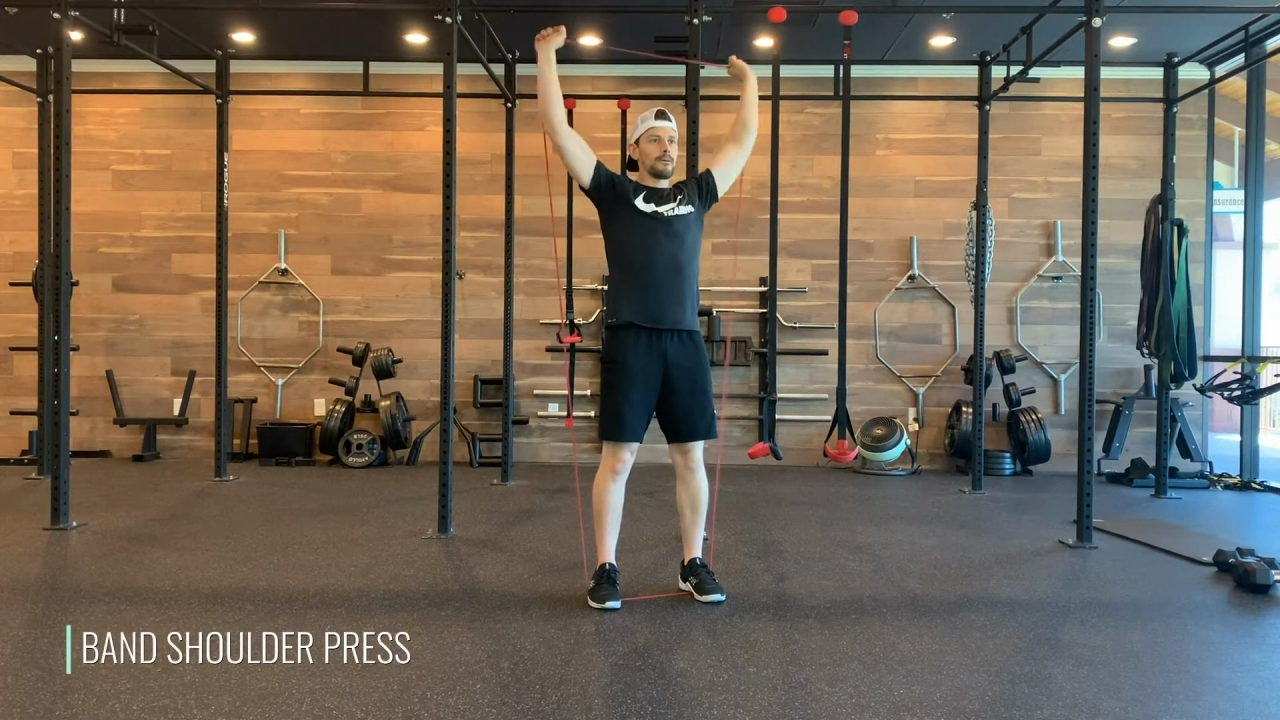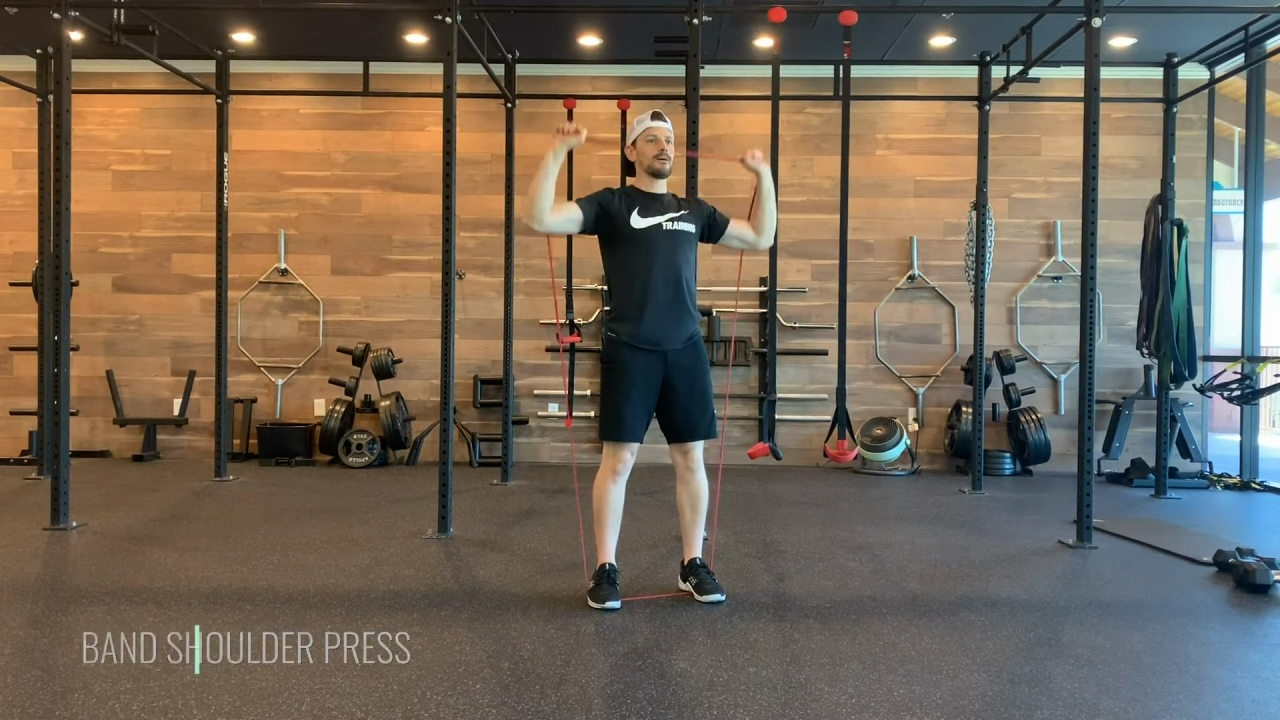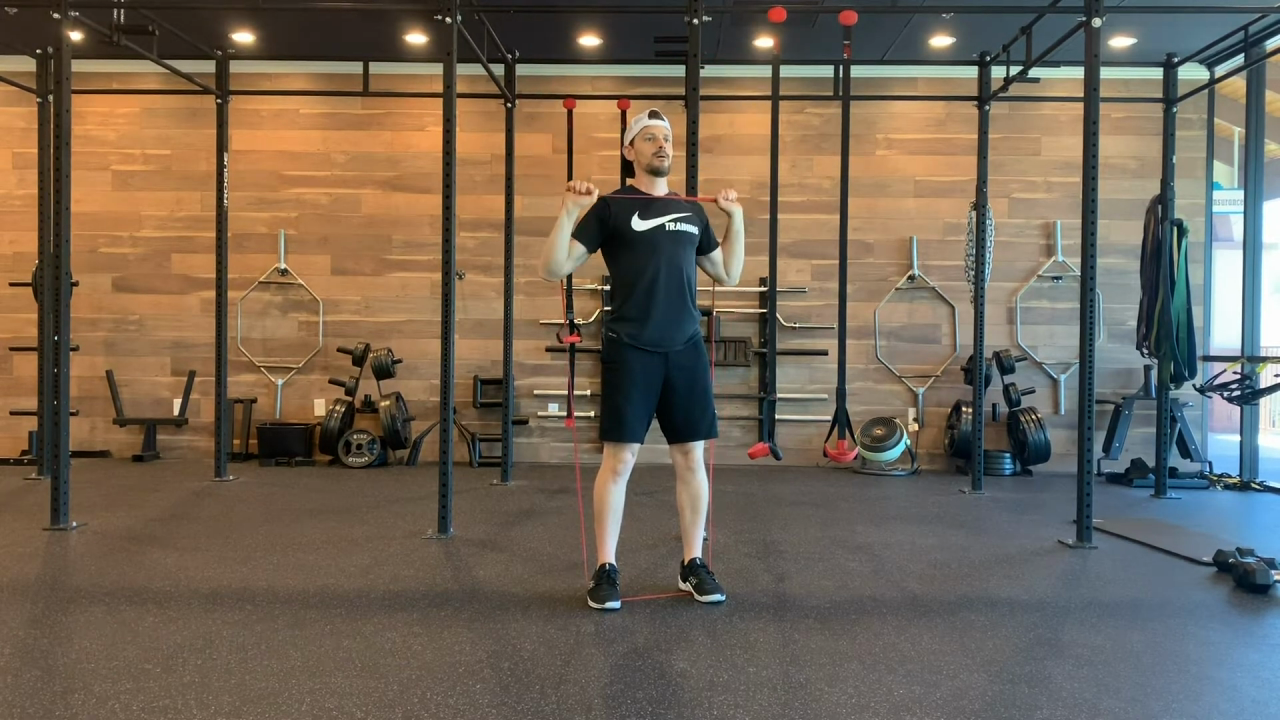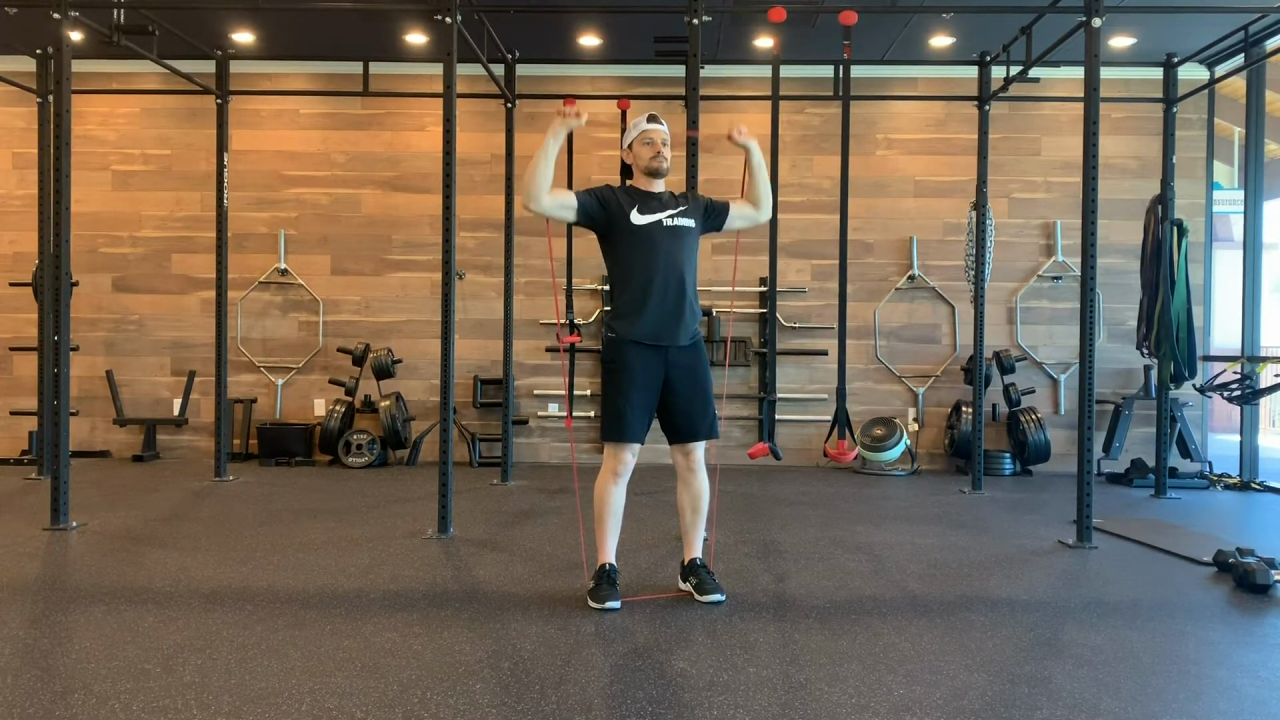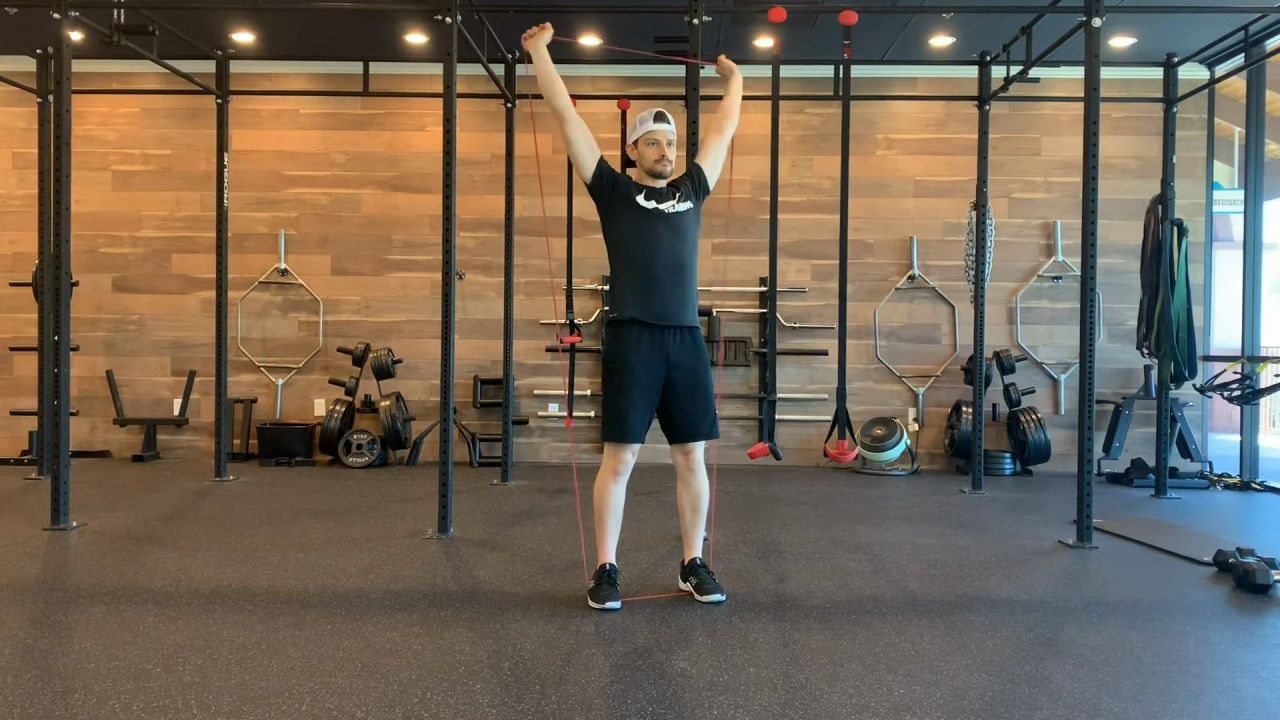
dt=0.4s
person 1, frame 1
left shoulder: (695, 194)
right shoulder: (614, 191)
left elbow: (743, 144)
right elbow: (557, 129)
left wrist: (746, 82)
right wrist: (547, 55)
left hip: (686, 343)
right hip: (630, 342)
left knee: (690, 457)
right knee: (617, 458)
left ankle: (693, 563)
right ankle: (605, 568)
person 1, frame 2
left shoulder: (693, 209)
right shoulder: (610, 203)
left elbow: (762, 238)
right elbow: (539, 218)
left wrist: (763, 177)
right wrist: (556, 152)
left hip: (685, 348)
right hip: (629, 349)
left knee: (691, 458)
right knee: (618, 460)
left ankle: (693, 564)
right ankle: (605, 570)
person 1, frame 3
left shoulder: (692, 211)
right shoulder: (610, 208)
left elbow: (727, 274)
right elbow: (552, 268)
left wrist: (735, 218)
right wrist: (567, 211)
left hip: (687, 348)
right hip: (630, 349)
left knee: (691, 458)
right knee: (619, 460)
left ankle: (693, 564)
right ankle: (606, 570)
person 1, frame 4
left shoulder: (694, 206)
right shoulder: (609, 204)
left elbow: (760, 211)
right elbow: (535, 199)
left wrist: (752, 148)
right wrist: (557, 132)
left hip: (686, 347)
right hip: (630, 347)
left knee: (691, 458)
right knee: (619, 459)
left ankle: (693, 564)
right ankle: (605, 570)
person 1, frame 5
left shoulder: (691, 190)
right shoulder: (613, 190)
left elbow: (724, 131)
right elbow: (567, 116)
left wrist: (733, 78)
right wrist: (540, 54)
left hip: (687, 341)
right hip: (632, 340)
left knee: (691, 457)
right knee: (619, 459)
left ankle: (693, 563)
right ankle: (605, 569)
